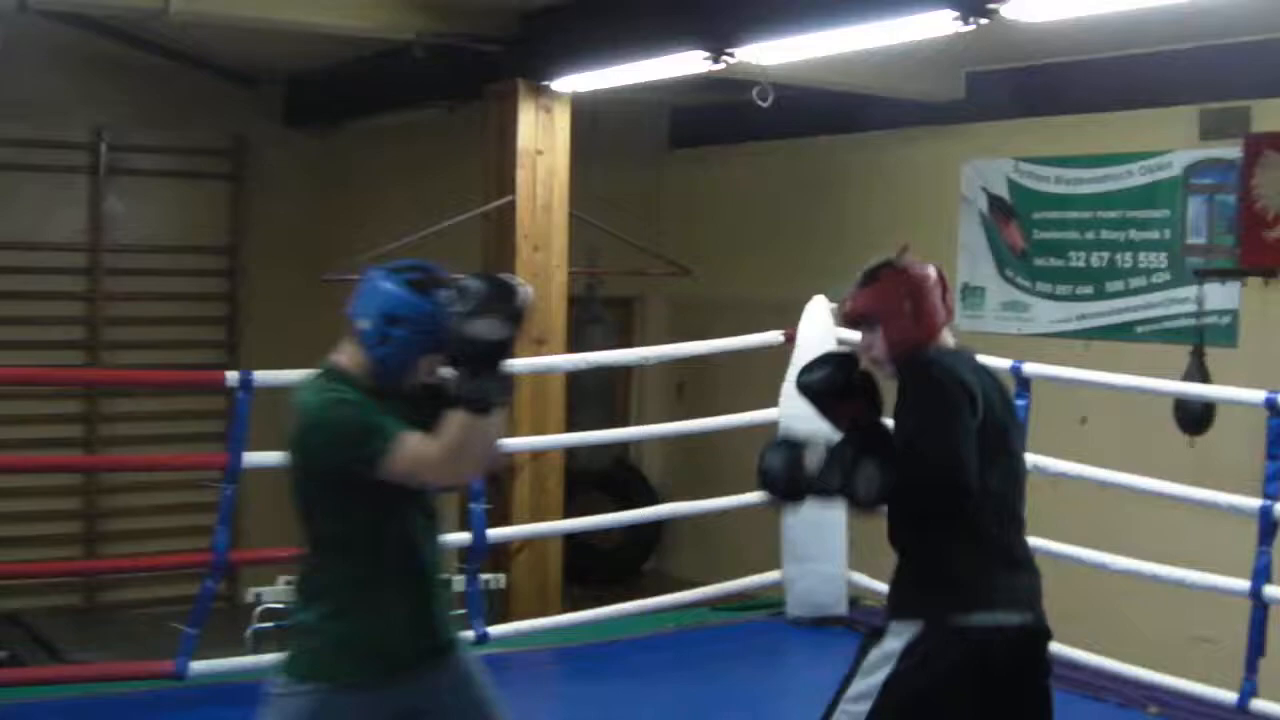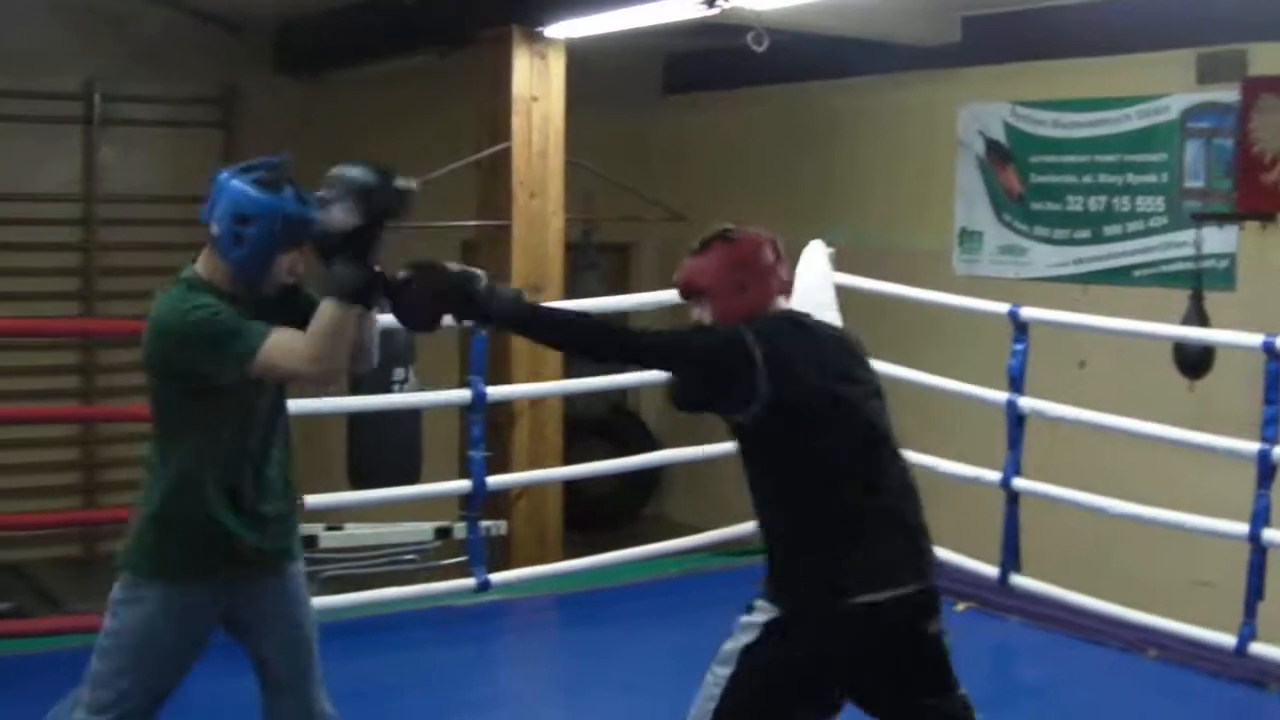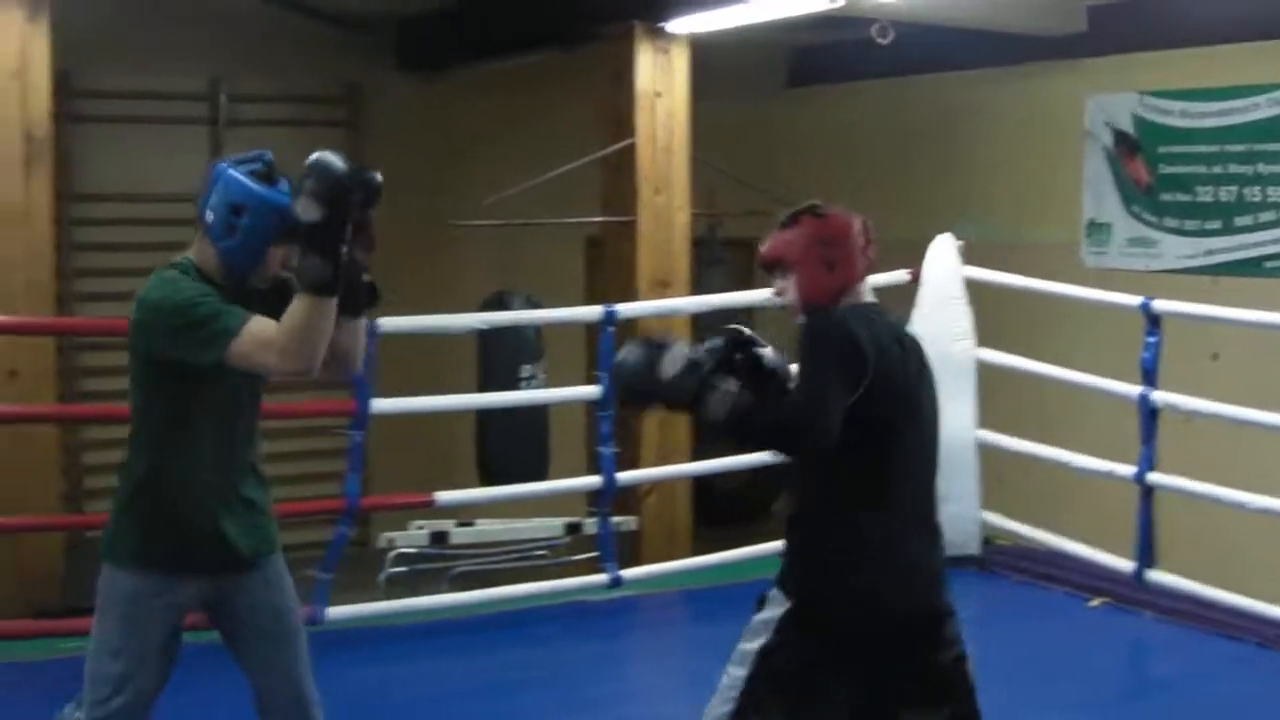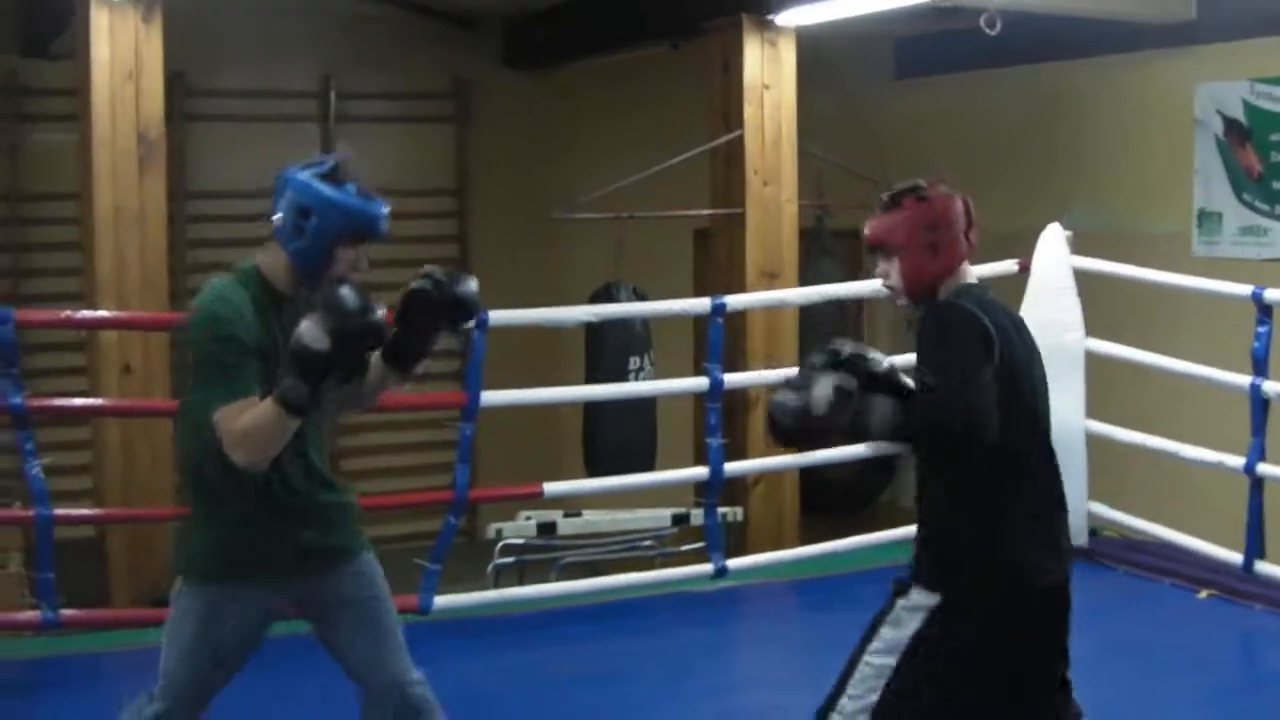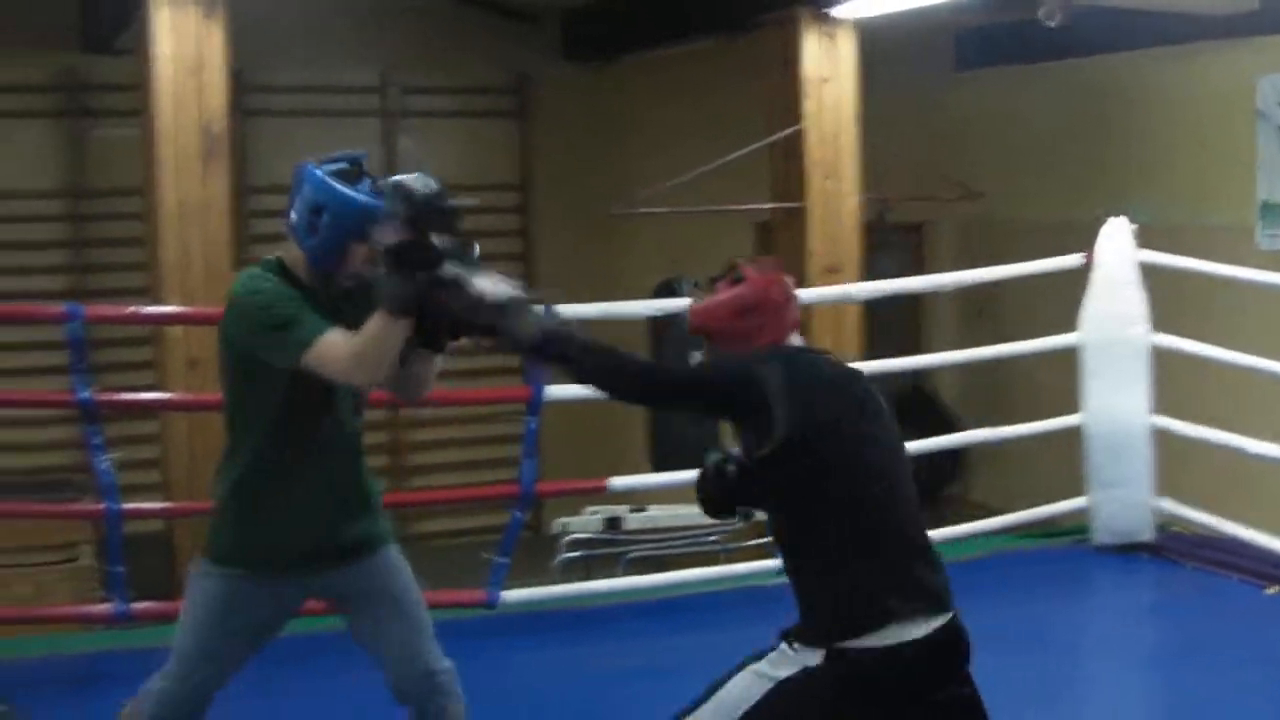
dt=0.4s
person 1, frame 1
left shoulder: (401, 392)
right shoulder: (328, 409)
left elbow: (472, 457)
right elbow: (447, 468)
left wrist: (486, 360)
right wrist: (480, 370)
left hip: (423, 642)
right hip: (341, 659)
person 1, frame 2
left shoulder: (267, 293)
right shoulder: (184, 314)
left elbow: (355, 358)
right elbow: (312, 363)
left wrist: (360, 256)
right wrist: (348, 264)
left hip: (263, 550)
right hip: (177, 556)
person 1, frame 3
left shoulder: (252, 286)
right shoulder: (171, 297)
left elbow: (345, 362)
right elbow: (292, 357)
left wrist: (341, 257)
right wrist: (319, 248)
left hip: (241, 538)
right hip: (153, 547)
person 1, frame 4
left shoulder: (320, 296)
right shoulder: (223, 310)
left elbow: (361, 393)
right elbow: (247, 448)
left wrist: (412, 334)
right wrist: (308, 365)
left hip: (324, 536)
right hip: (232, 553)
person 1, frame 5
left shoulder: (359, 287)
right shoulder: (259, 298)
left elbow: (414, 387)
right elbow: (359, 369)
left wrist: (432, 298)
right wrist: (404, 279)
left hip: (352, 528)
right hip: (257, 541)
person 2, frame 1
left shoulder: (936, 383)
right shoulder: (981, 382)
left elbow: (946, 487)
left wrist: (832, 472)
right wrist: (861, 425)
left hip: (949, 617)
right hip: (1013, 614)
person 2, frame 2
left shoulder: (745, 347)
right shoulder: (838, 346)
left elbow: (617, 344)
left wrist: (480, 298)
right wrist: (722, 397)
left hip: (819, 593)
person 2, frame 3
left shoulder: (837, 333)
right shoulder: (898, 341)
left elbow: (808, 433)
left wrist: (701, 386)
right wrist: (768, 379)
left hip: (830, 590)
right hip: (912, 585)
person 2, frame 4
left shoulder: (956, 319)
right shoulder: (995, 317)
left elbow: (967, 428)
left wrist: (859, 411)
right wrist: (883, 385)
left hip: (969, 576)
right hip: (1035, 568)
person 2, frame 5
left shoulder: (757, 381)
right shoulder: (851, 385)
left elbow: (627, 377)
left wrist: (506, 317)
right wrist: (748, 483)
left hip: (854, 644)
